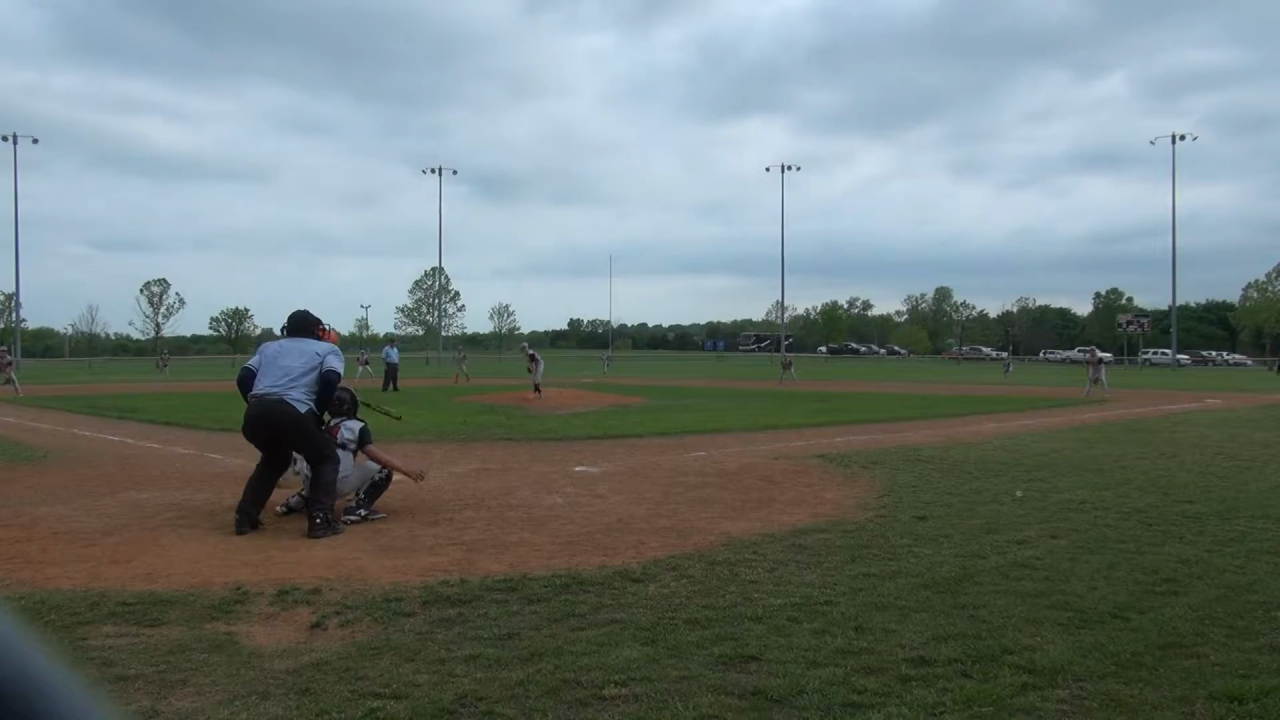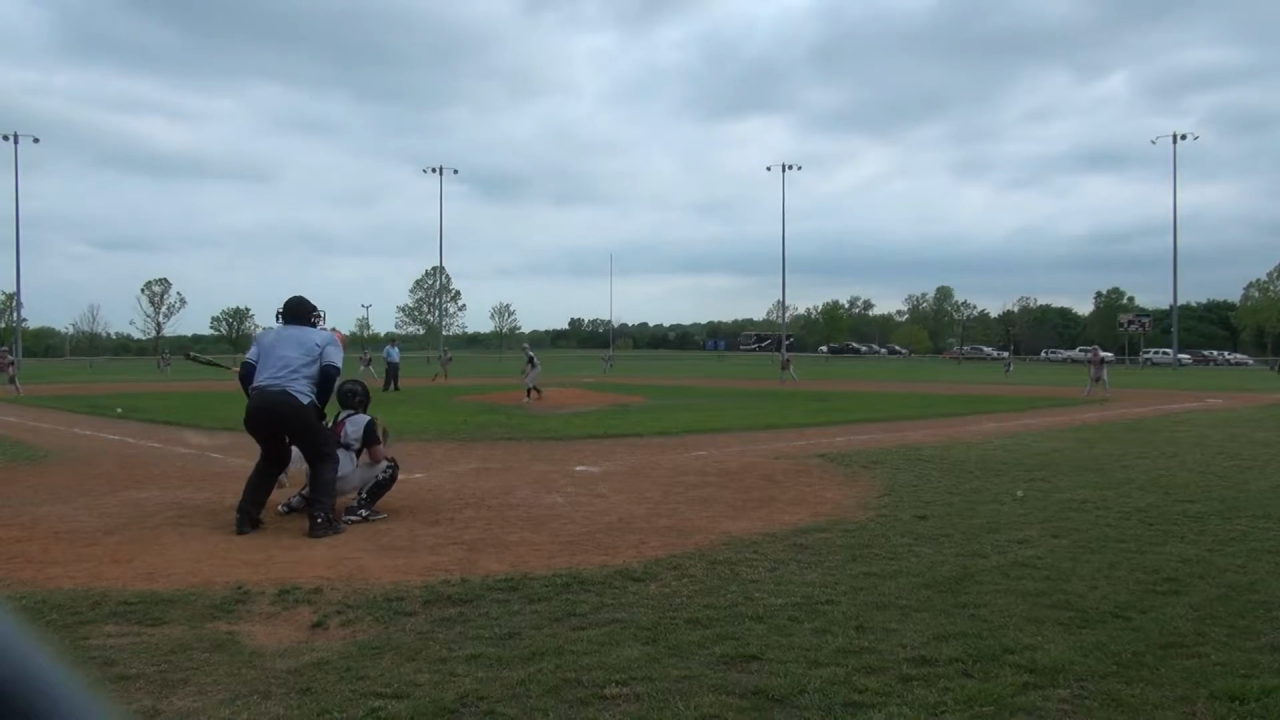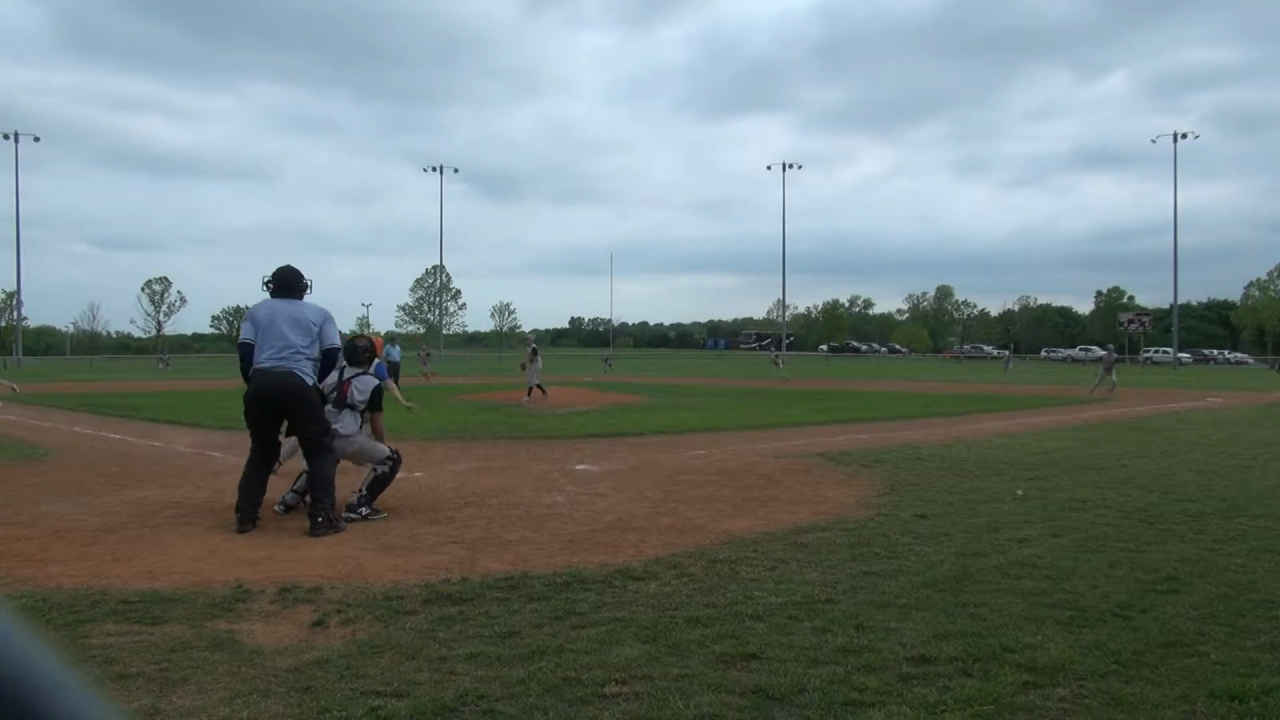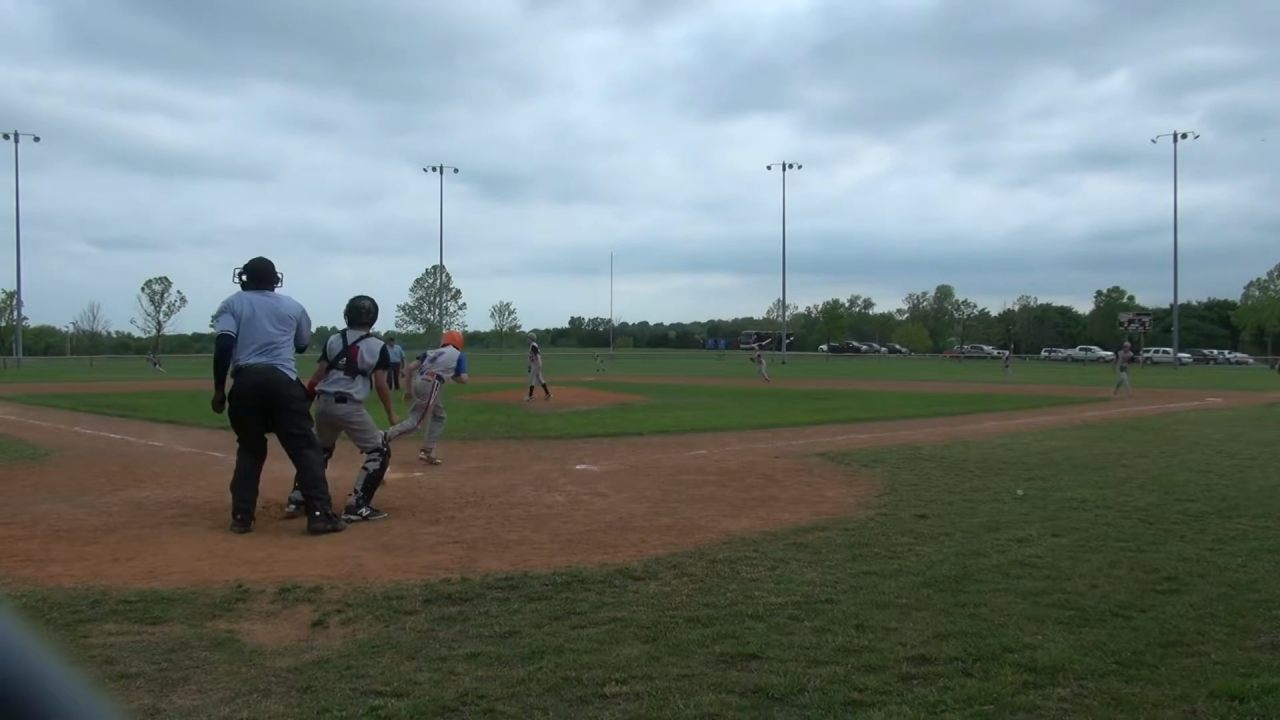
dt=0.3s
person 1, frame 1
left shoulder: (268, 347)
right shoulder: (329, 349)
left elbow: (244, 379)
right elbow: (330, 379)
right wrist: (317, 414)
left hip: (256, 414)
right hip: (293, 413)
left knee: (273, 460)
right knee: (326, 459)
left ankle: (245, 517)
right ankle: (320, 520)
person 1, frame 2
left shoulder: (265, 336)
right shoulder: (327, 338)
left elbow: (245, 372)
right elbow: (329, 373)
right wrist: (318, 408)
left hip: (258, 405)
right hip: (296, 404)
left knee: (273, 457)
right knee: (325, 457)
left ankle: (245, 516)
right ankle: (321, 519)
person 1, frame 3
left shoulder: (256, 310)
right shoulder: (319, 314)
left elbow: (245, 352)
right elbow: (331, 357)
left wrist: (253, 387)
right wrist: (317, 383)
left hip: (262, 384)
right hip: (299, 384)
left knee: (262, 450)
right knee: (320, 450)
left ankle: (245, 516)
right ankle: (322, 517)
person 1, frame 4
left shoulder: (232, 304)
right shoulder: (293, 306)
left elbow: (223, 345)
right elbow: (302, 345)
left wrist: (219, 388)
left hip: (245, 381)
right hip: (283, 380)
left knee: (250, 450)
right knee: (304, 447)
left ankle: (241, 516)
right ankle: (319, 513)
person 2, frame 1
left shoulder: (323, 428)
right shoulder: (358, 426)
right elbow: (373, 454)
right wrist: (406, 471)
left hip: (311, 481)
right hip: (337, 484)
right knee: (384, 467)
left ankle: (296, 502)
right ankle: (359, 508)
person 2, frame 2
left shoulder: (334, 421)
right shoulder: (366, 421)
right elbow: (377, 457)
right wrist: (381, 443)
right hip: (340, 482)
right knee: (389, 466)
left ankle: (297, 502)
right ankle: (360, 508)
person 2, frame 3
left shoulder: (333, 376)
right shoulder: (373, 384)
right elbow: (376, 424)
right wrist: (381, 444)
right hip: (345, 439)
right knee: (391, 458)
left ankle: (291, 500)
right ankle: (359, 506)
person 2, frame 4
left shoulder: (333, 340)
right shoulder: (378, 346)
left elbow: (318, 375)
right elbow: (381, 384)
right wrist: (391, 413)
left hip: (324, 403)
right hip: (350, 406)
left knee: (320, 450)
right knee: (378, 451)
left ankle: (297, 499)
right ankle: (357, 506)
